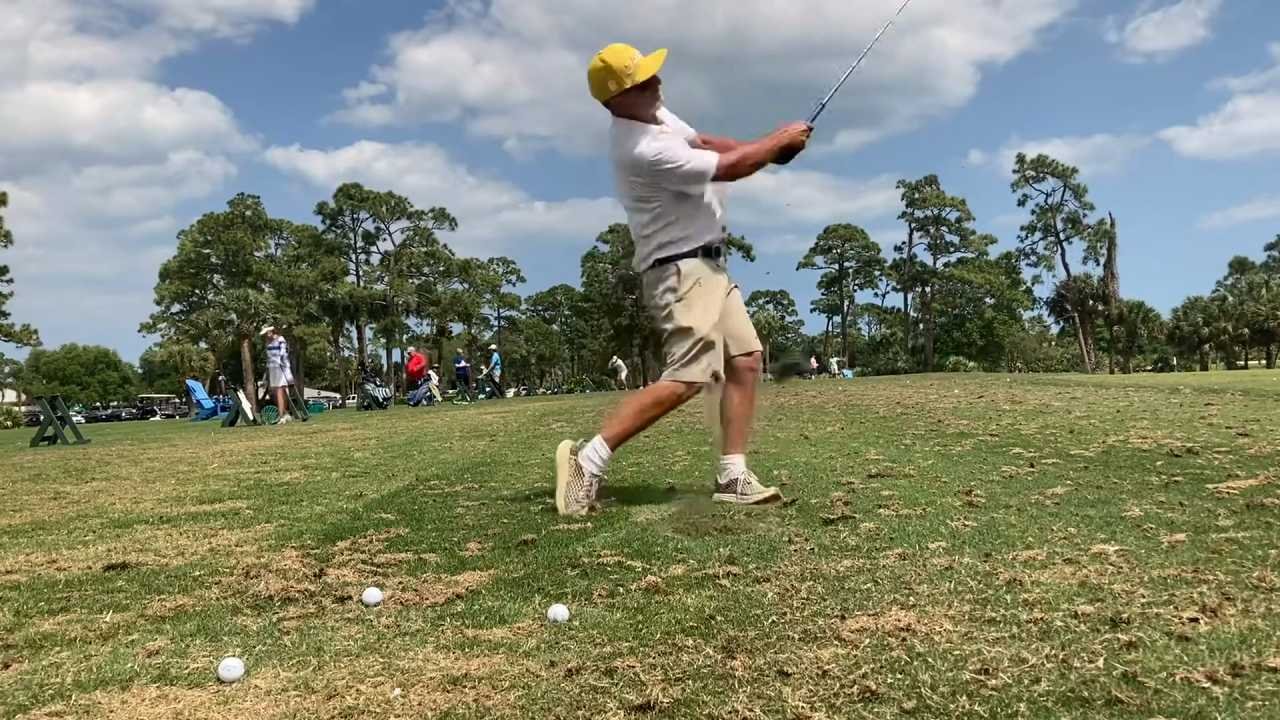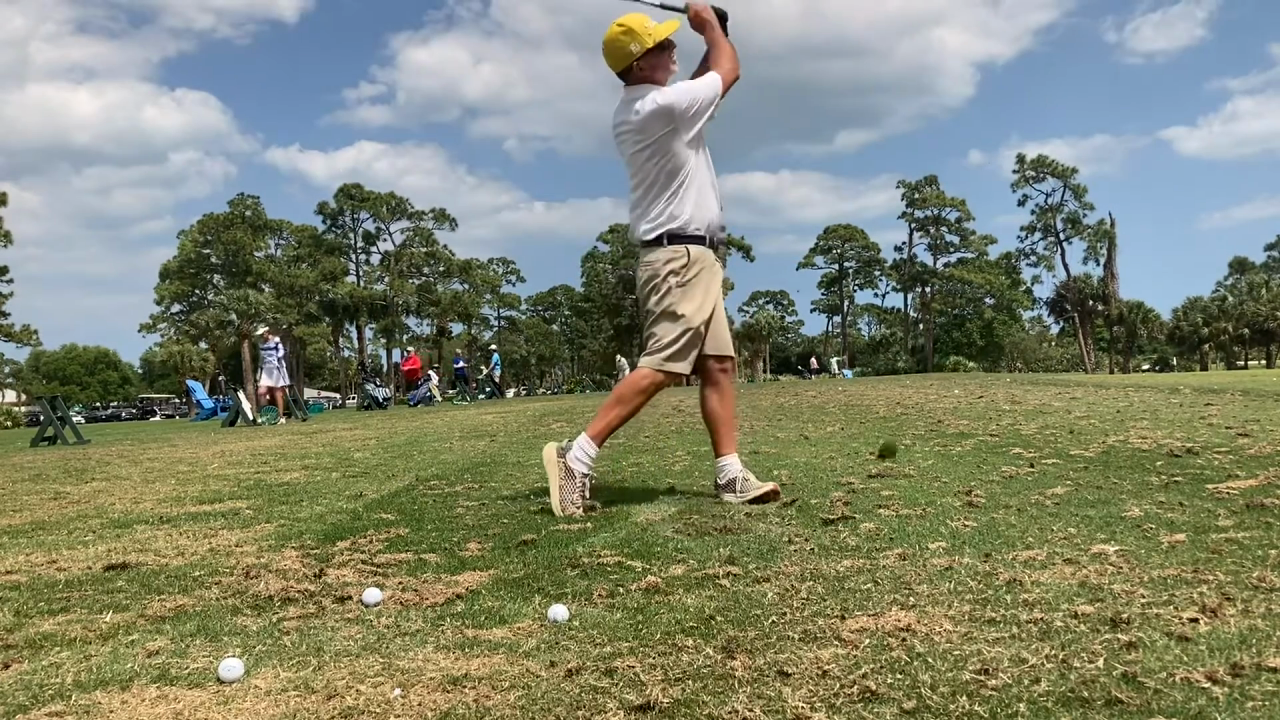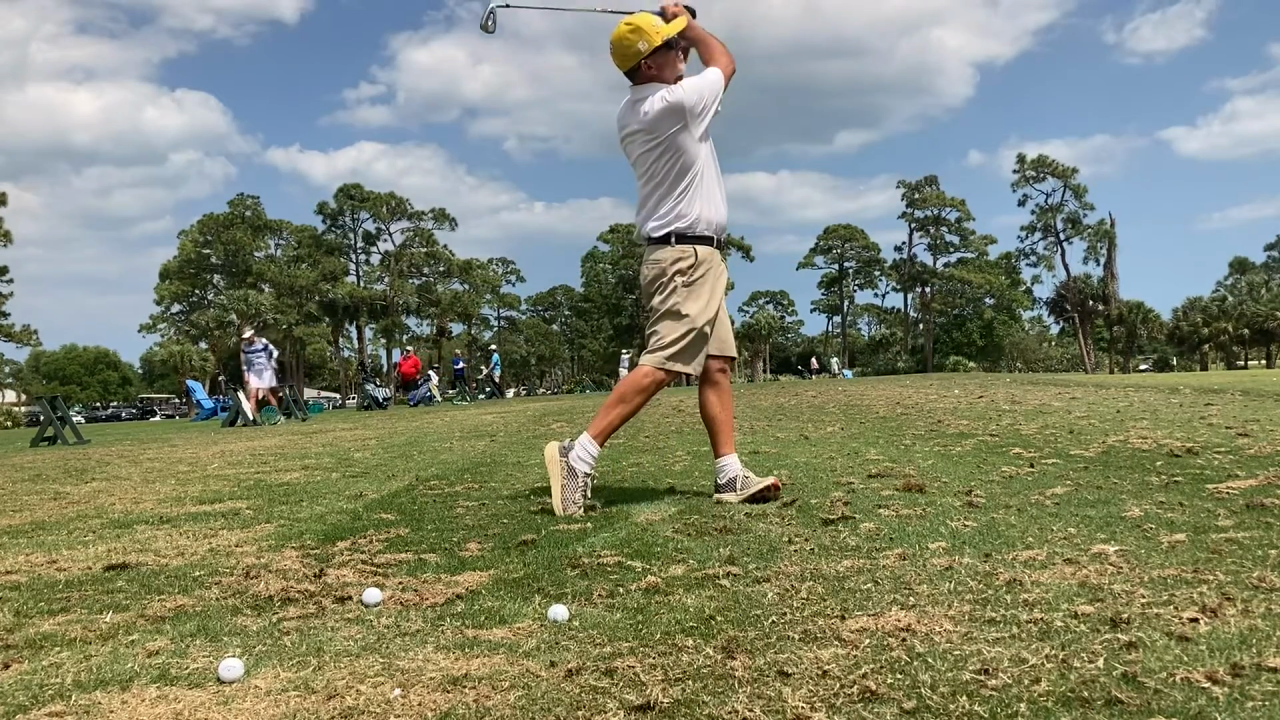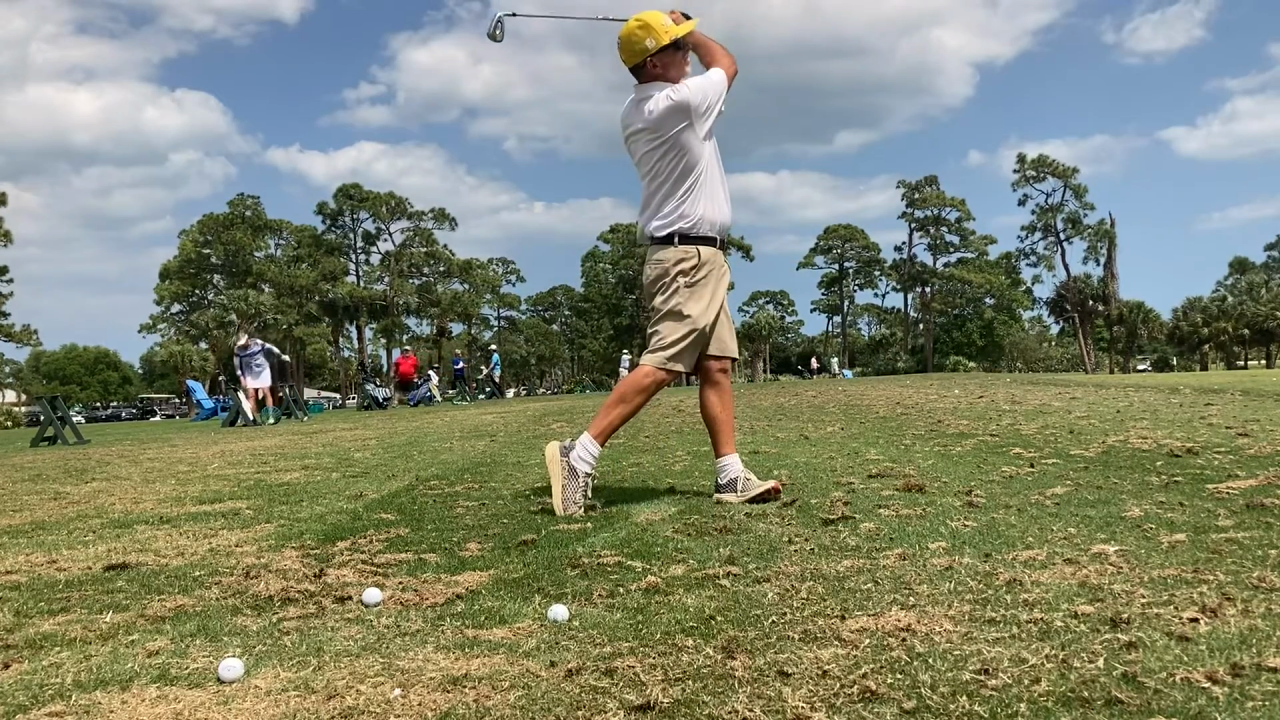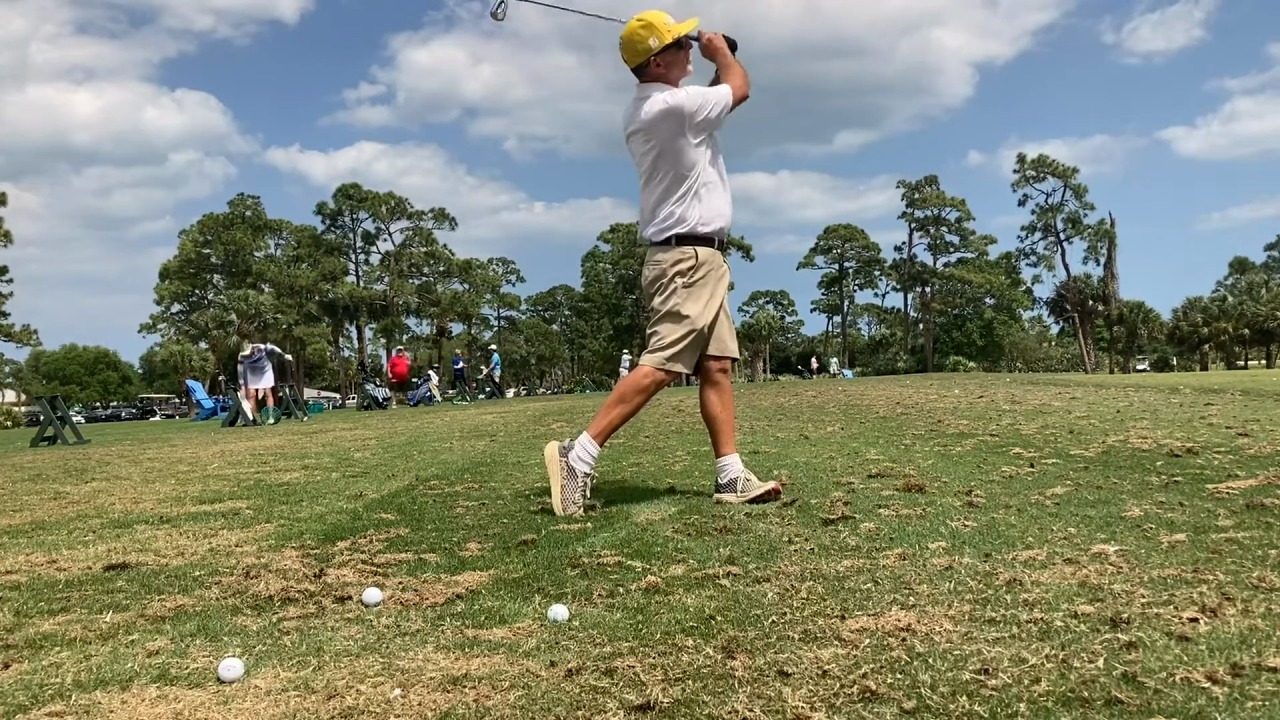
dt=0.4s
person 1, frame 1
left shoulder: (654, 115)
right shoulder: (640, 150)
left elbow: (706, 143)
right elbow: (726, 168)
left wrist: (768, 144)
right wrist: (780, 140)
left hip: (707, 263)
right hip: (680, 271)
left knee: (746, 360)
right knee: (685, 379)
left ankle: (733, 474)
right ankle: (588, 458)
person 1, frame 2
left shoulder: (636, 109)
right shoulder: (663, 105)
left elbow: (703, 84)
right elbow: (728, 73)
left wrist: (711, 47)
right wrist: (710, 26)
left hip: (688, 256)
right hip: (681, 256)
left knee: (718, 366)
right knee: (660, 368)
left ankle: (731, 476)
right ankle: (576, 456)
person 1, frame 3
left shoulder: (633, 110)
right shoulder: (674, 103)
right elbow: (723, 63)
left hip: (687, 256)
right hip: (687, 255)
left knee: (716, 366)
right knee: (661, 366)
left ankle: (730, 475)
right ankle: (578, 455)
person 1, frame 4
left shoulder: (636, 110)
right shoulder: (680, 101)
right elbow: (725, 65)
left wrist: (679, 35)
right wrist: (690, 32)
left hip: (693, 256)
right hip: (689, 255)
left knee: (717, 366)
right knee: (662, 365)
left ankle: (731, 475)
right ankle: (579, 455)
person 1, frame 5
left shoulder: (644, 109)
right shoulder: (675, 105)
right elbow: (739, 86)
left wrist: (702, 50)
right wrist: (719, 48)
left hip: (695, 258)
right hip: (688, 257)
left knee: (717, 366)
right knee: (660, 366)
left ankle: (731, 475)
right ankle: (578, 455)
